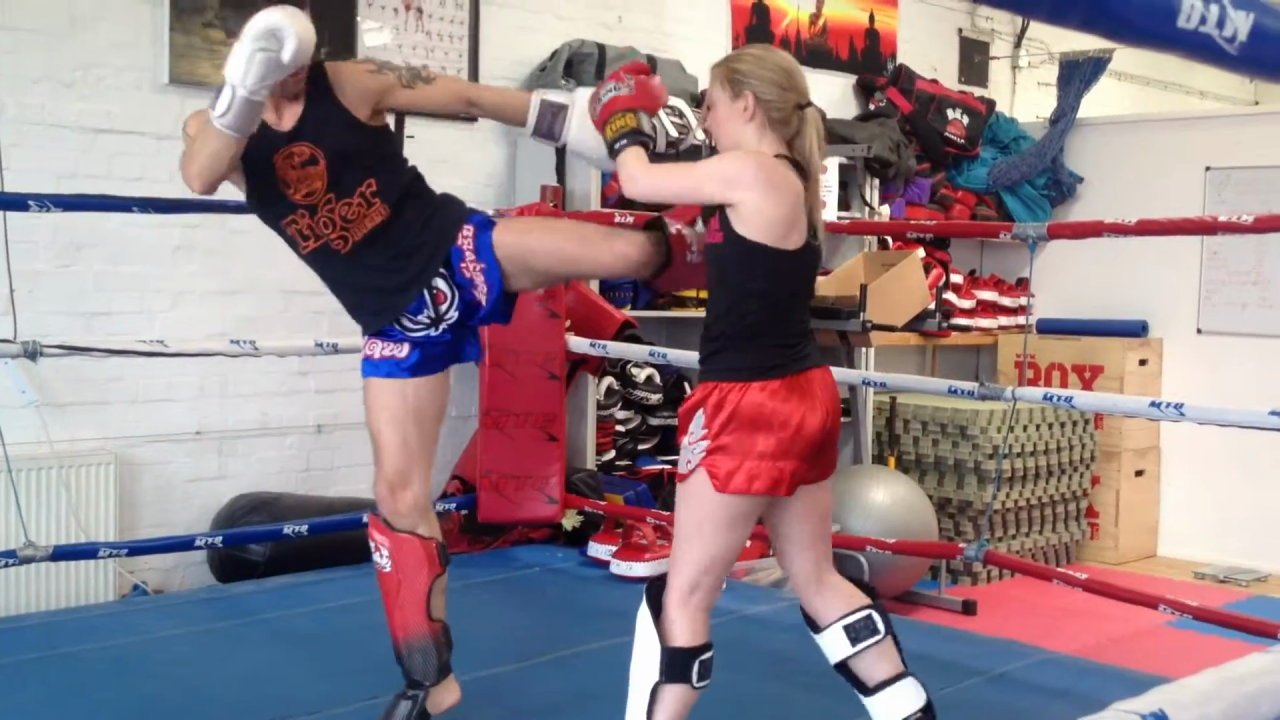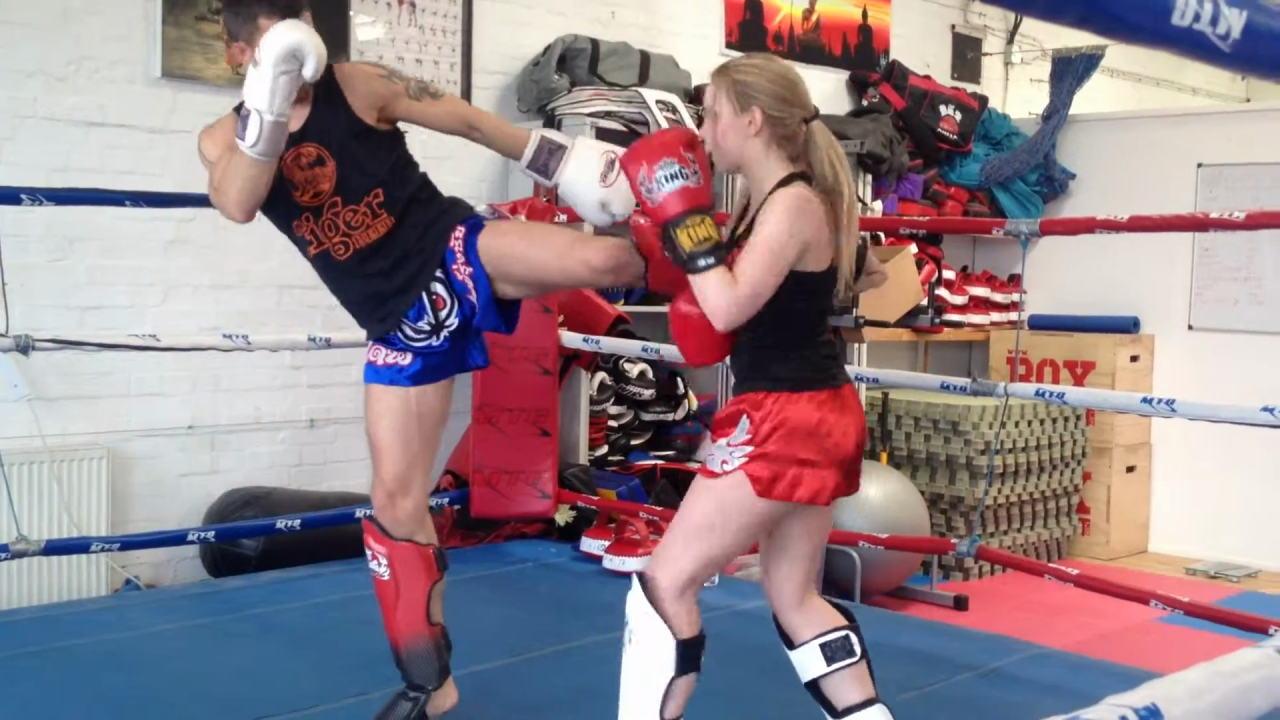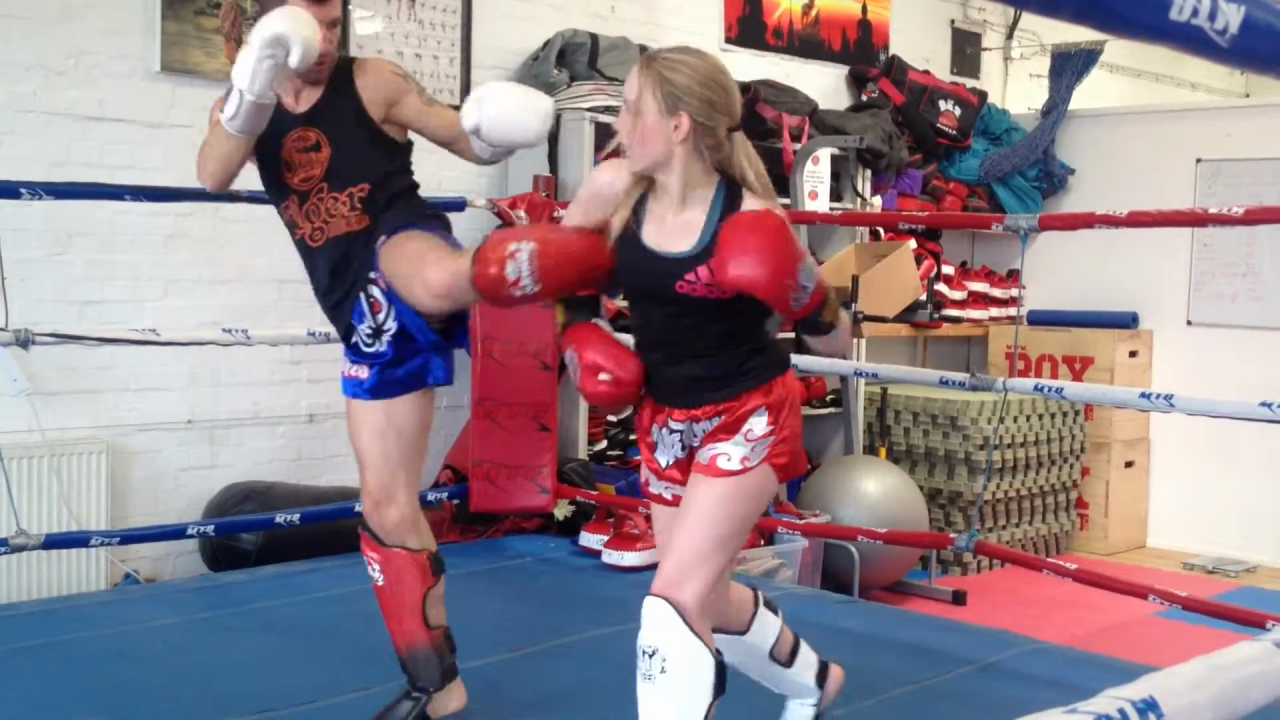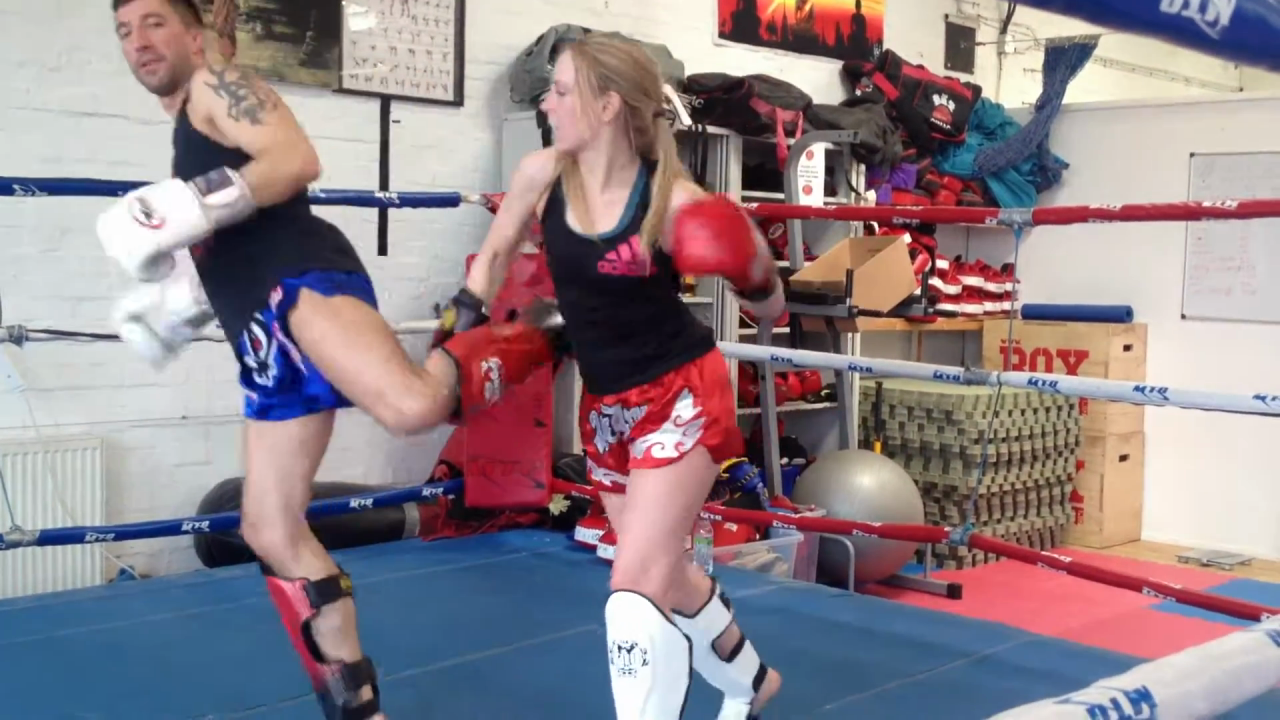
dt=0.4s
person 1, frame 1
left shoulder: (349, 82)
right shoulder: (224, 128)
left elbow: (468, 97)
right elbow: (199, 176)
left wrist: (568, 117)
right wrist: (243, 89)
left hip: (458, 252)
right hip: (398, 320)
left knee: (631, 253)
right knee: (399, 492)
left ankle: (676, 248)
person 1, frame 2
left shoulder: (358, 84)
right shoulder: (222, 140)
left elbow: (468, 119)
right elbow: (239, 204)
left wrist: (559, 158)
right wrist: (269, 108)
left hip: (455, 248)
right hip: (403, 322)
left knee: (595, 256)
right knee: (396, 499)
person 1, frame 3
left shoulder: (373, 81)
right shoulder: (260, 103)
left elbow: (468, 138)
right elbow: (211, 176)
left wrist: (494, 127)
right wrist: (252, 82)
right hip: (370, 326)
left knee: (439, 280)
right knee: (386, 504)
person 1, frame 4
left shoulder: (218, 85)
right shoulder: (192, 133)
left elbow: (298, 161)
left wrist: (197, 204)
right wrist: (180, 304)
left hip: (301, 282)
right hip: (264, 335)
left knee: (414, 409)
right knee: (270, 530)
left ankle: (514, 339)
person 2, frame 1
left shoulder: (750, 172)
right shoulder: (794, 180)
left elbow: (636, 181)
left wrist: (624, 118)
left hip: (751, 406)
right hip: (803, 397)
left knee: (684, 593)
right knee: (814, 579)
person 2, frame 2
left shoulder: (791, 206)
right shoulder: (784, 198)
left elbow: (725, 310)
left wrist: (681, 214)
left hip: (784, 419)
right hip: (815, 415)
left knee: (666, 582)
right knee: (792, 595)
person 2, frame 3
left shoulder: (751, 214)
right shoulder: (618, 186)
left elbow: (837, 344)
right elbow: (556, 253)
left wrist: (805, 297)
right wrist: (579, 335)
left hip: (748, 416)
right hip: (672, 420)
left knee: (678, 599)
right knee: (699, 594)
person 2, frame 4
left shoulder: (672, 195)
right shoulder: (543, 174)
left elbow: (767, 306)
right elbow: (492, 255)
left wrist: (754, 271)
left hip: (679, 396)
right hip: (606, 404)
left knee: (636, 587)
right knee: (658, 574)
